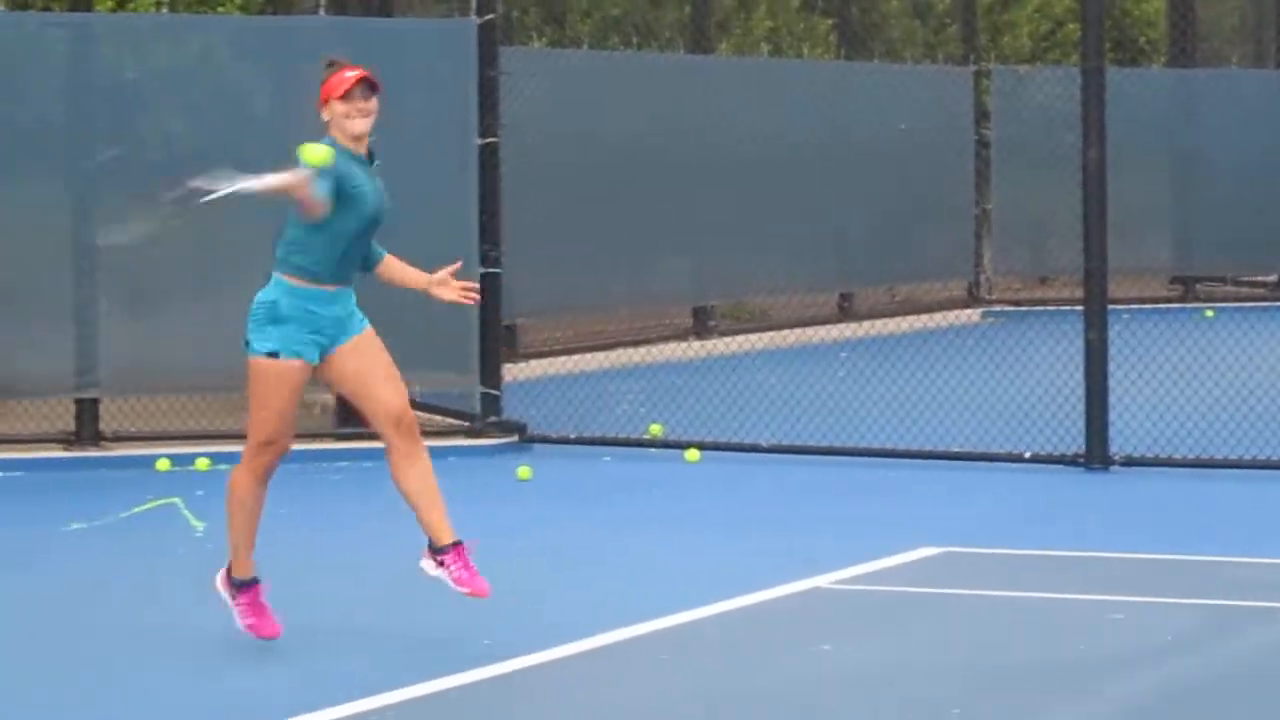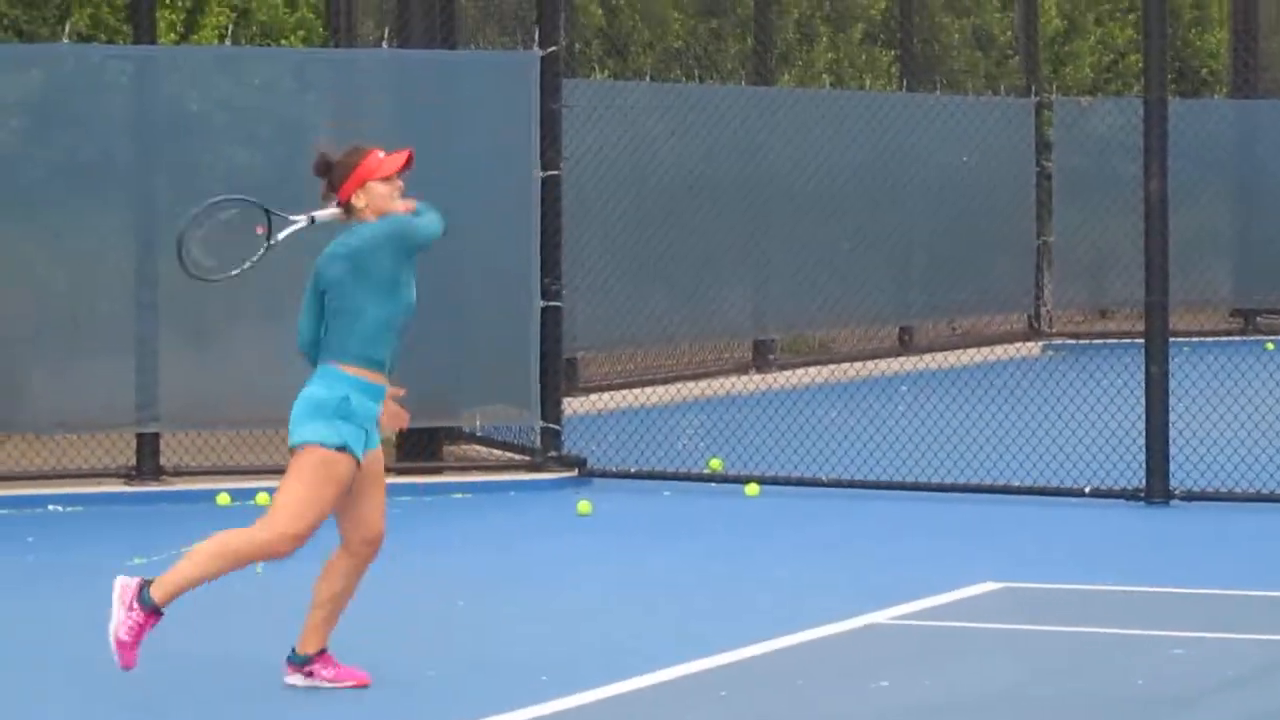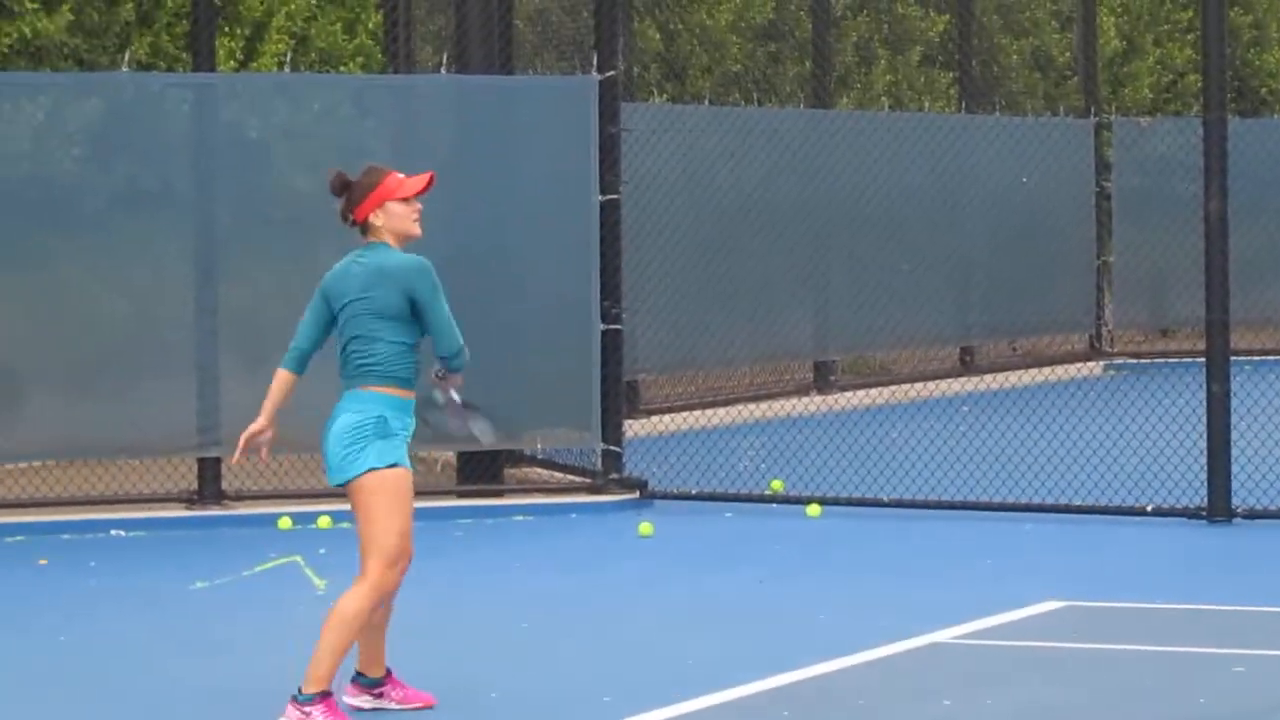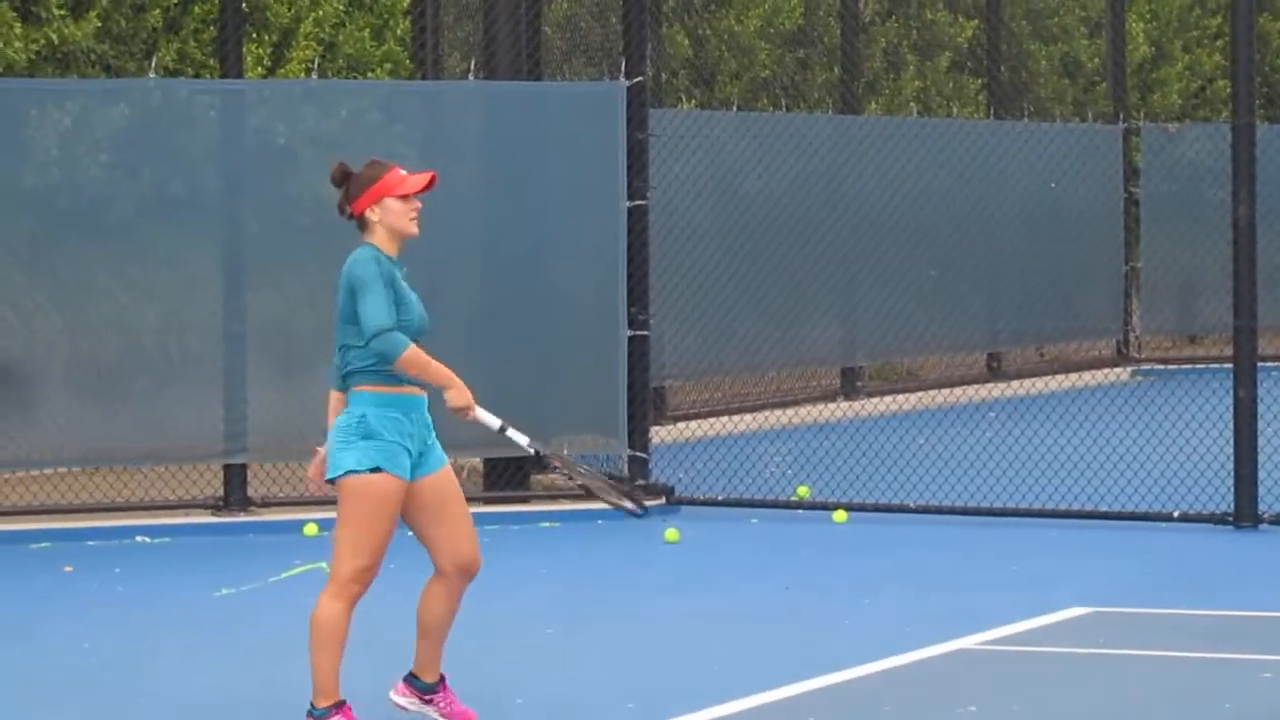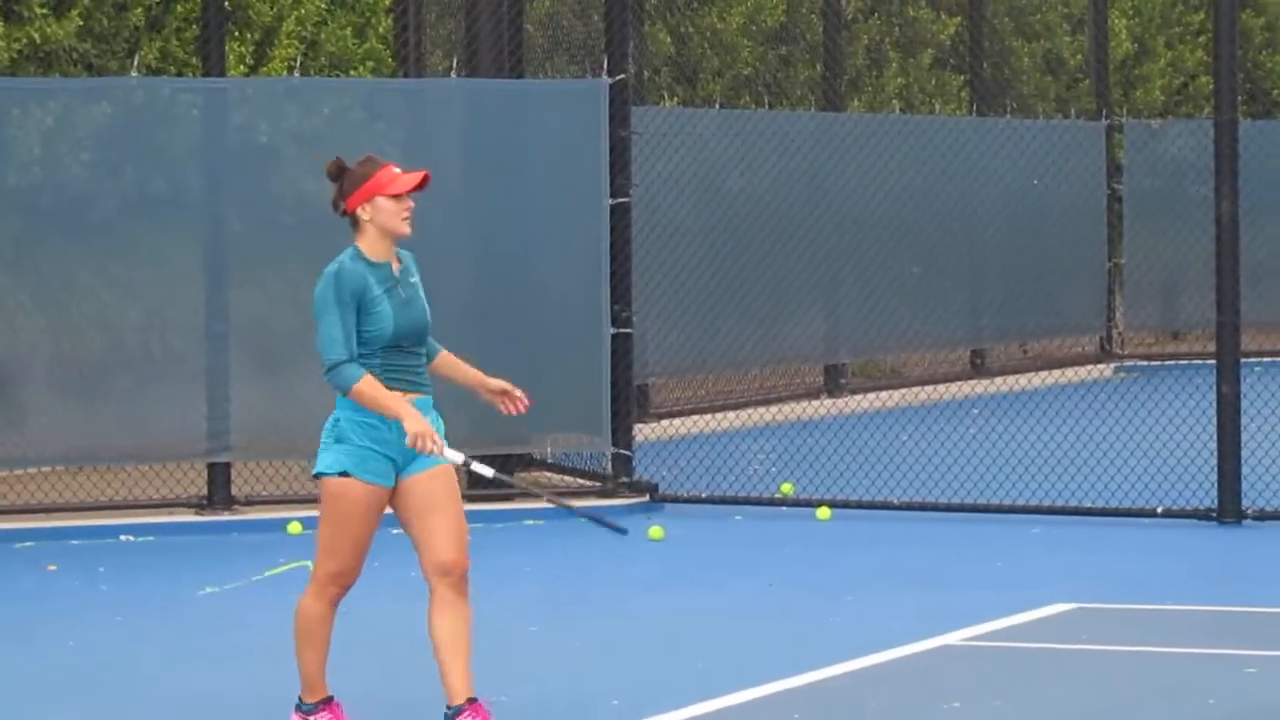
dt=0.3s
person 1, frame 1
left shoulder: (368, 168)
right shoulder: (326, 158)
right elbow: (315, 211)
left wrist: (426, 283)
right wrist: (296, 187)
left hip: (340, 313)
right hip: (286, 313)
left knee: (400, 423)
right knee: (264, 452)
left ankle: (446, 550)
right ankle: (240, 583)
person 1, frame 2
left shoulder: (331, 257)
right shoulder: (396, 239)
left elbow: (311, 346)
right elbow: (430, 225)
right wrist: (408, 211)
left hip: (351, 408)
right hip: (342, 407)
left knee: (366, 539)
right knee: (280, 535)
left ankle: (309, 658)
right ankle: (146, 597)
person 1, frame 3
left shoulder: (339, 274)
right shoulder: (413, 268)
left elbow: (297, 352)
right elbow: (451, 352)
left wrist: (265, 420)
right wrist: (449, 382)
left hip: (368, 425)
right hip: (375, 428)
left knee: (391, 564)
right knee: (383, 572)
person 1, frame 4
left shoulder: (380, 269)
right shoulder: (366, 264)
left elbow: (348, 362)
right elbow: (384, 342)
left wrist: (334, 438)
right wrist: (451, 382)
left hip: (412, 427)
right hip: (375, 429)
left knee: (460, 562)
right knee: (350, 578)
person 1, frame 5
left shoulder: (407, 266)
right shoulder: (341, 277)
right elbow: (340, 367)
left wrist: (485, 383)
right wrist: (402, 415)
left hip: (421, 432)
right hip: (363, 435)
left knee: (450, 571)
right knee: (333, 580)
